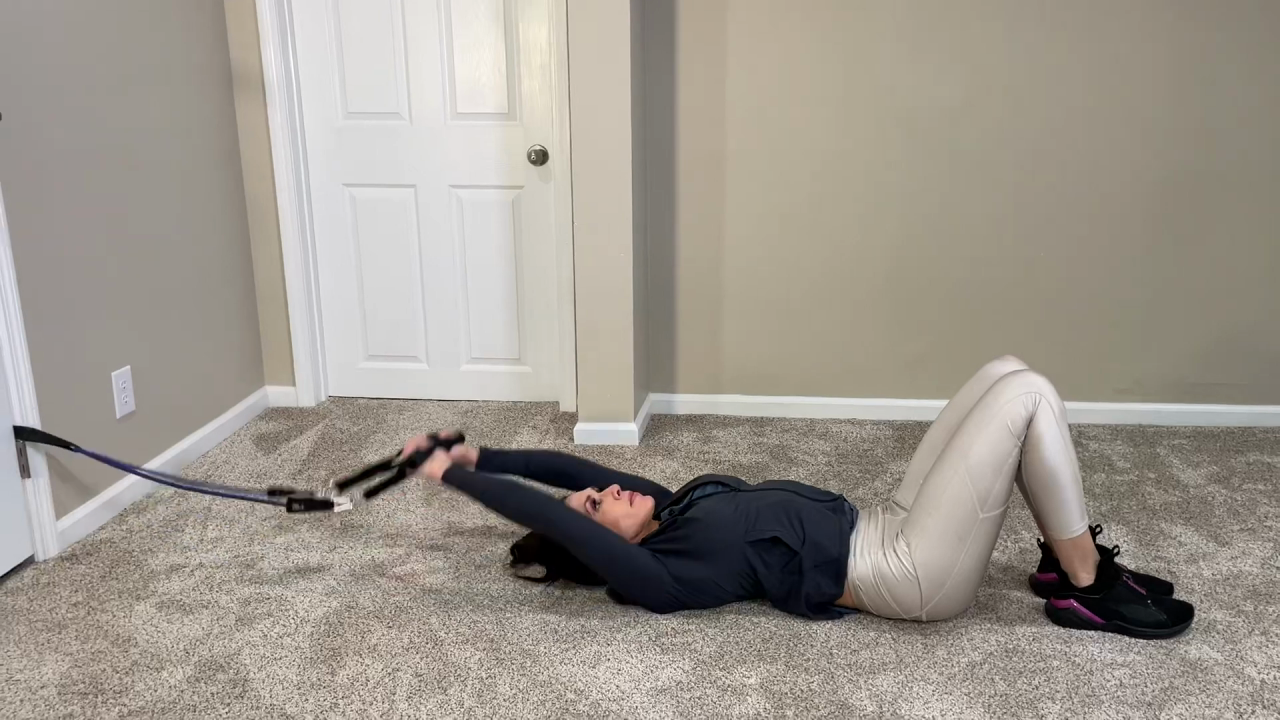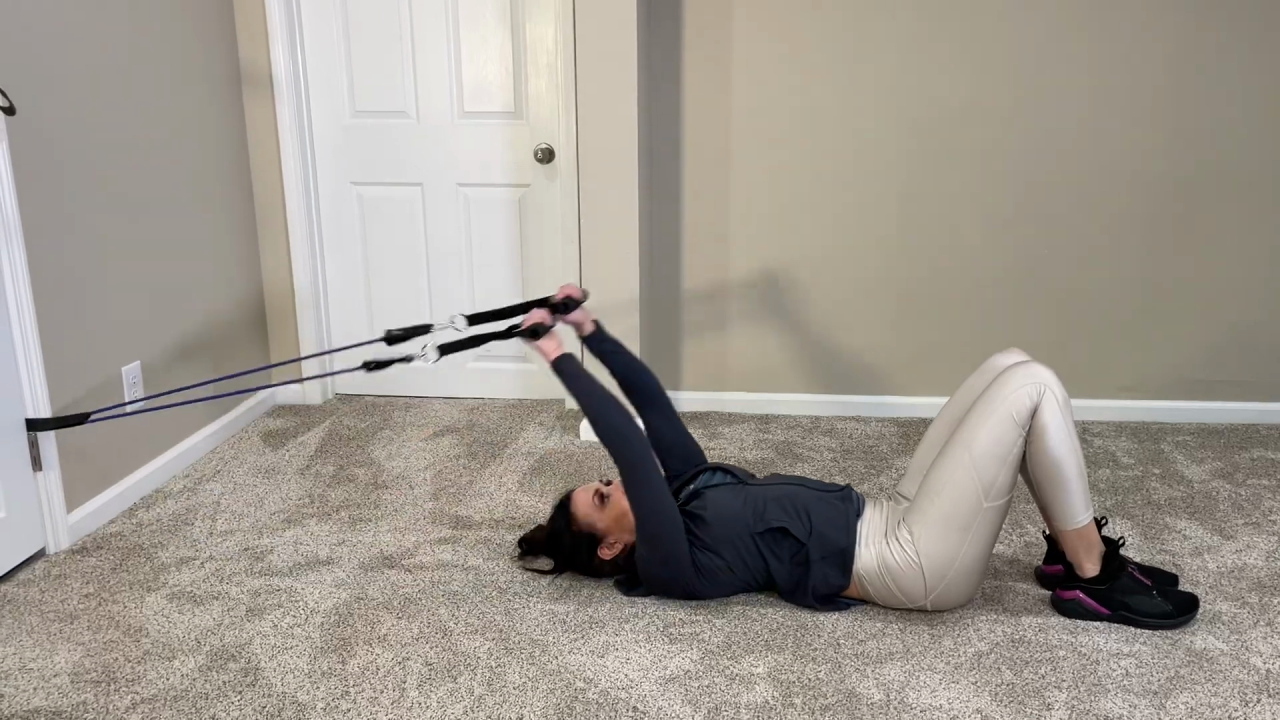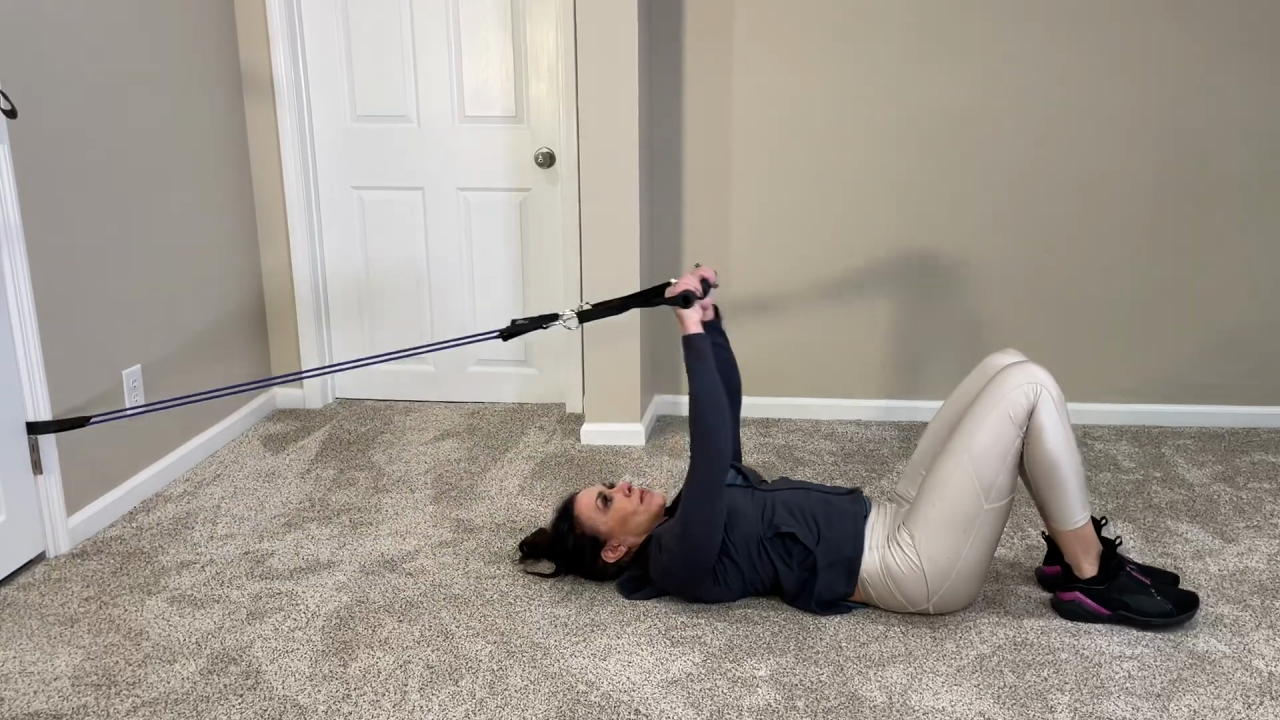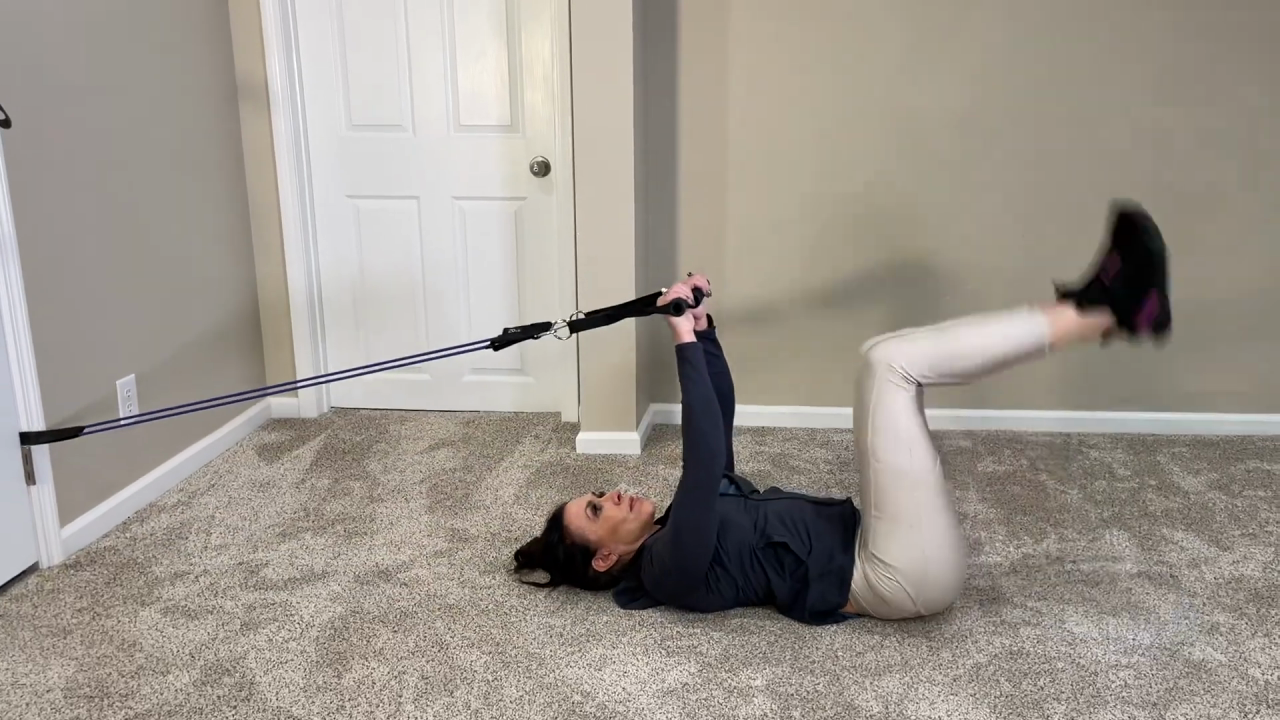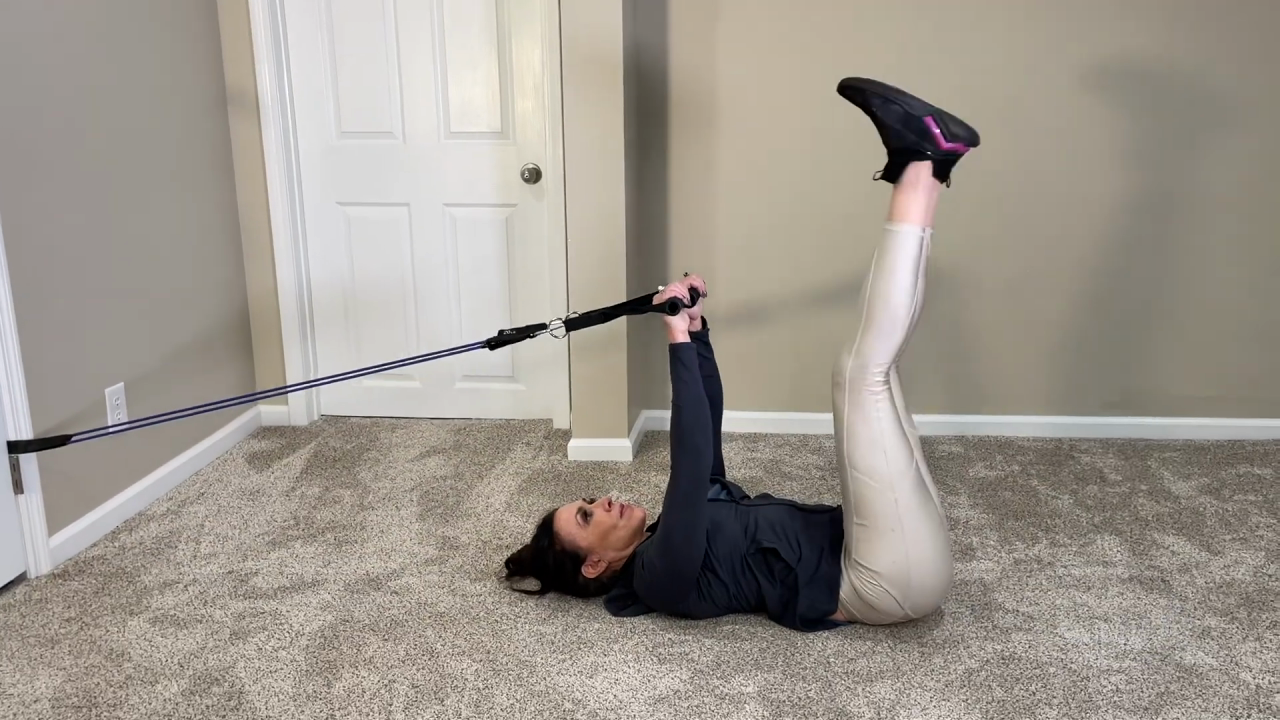
dt=0.5s
person 1, frame 1
left shoulder: (672, 512)
right shoulder: (661, 574)
left elbow: (579, 471)
right elbow: (556, 514)
left wrist: (473, 455)
right wrist: (457, 472)
left hip: (884, 528)
right hip: (910, 575)
left knee: (1006, 376)
right knee: (1027, 396)
left ankle: (1072, 559)
right ankle: (1089, 589)
person 1, frame 2
left shoulder: (691, 494)
right shoulder: (671, 564)
left elbow: (652, 408)
right elbow: (631, 448)
left wrist: (590, 332)
right wrist: (561, 361)
left hip: (889, 519)
right hip: (913, 564)
left knee: (1014, 367)
right knee: (1030, 388)
left ankle: (1072, 551)
right ankle: (1094, 579)
person 1, frame 3
left shoulder: (689, 517)
right shoulder: (679, 561)
left elbow: (724, 413)
right elbow: (710, 454)
left wrist: (707, 321)
right wrist: (691, 338)
left hip: (893, 521)
right hip: (914, 569)
left knee: (1007, 370)
right knee: (1026, 388)
left ankle: (1074, 552)
right ankle: (1091, 576)
person 1, frame 4
left shoulder: (678, 532)
right shoulder: (672, 569)
left elbow: (717, 426)
right elbow: (706, 465)
left wrist: (700, 330)
right wrist: (685, 345)
left hip: (868, 541)
right hip: (909, 575)
left knee: (889, 363)
right knee: (888, 363)
left ankle: (1088, 310)
right ankle: (1095, 317)
person 1, frame 5
left shoulder: (670, 539)
right shoulder: (663, 577)
left elbow: (702, 455)
right elbow: (690, 460)
left wrist: (694, 331)
right wrist: (679, 346)
left hip: (873, 545)
right hip: (898, 582)
left knee: (871, 363)
right knee: (862, 370)
left ankle: (925, 171)
right ankle: (917, 163)
